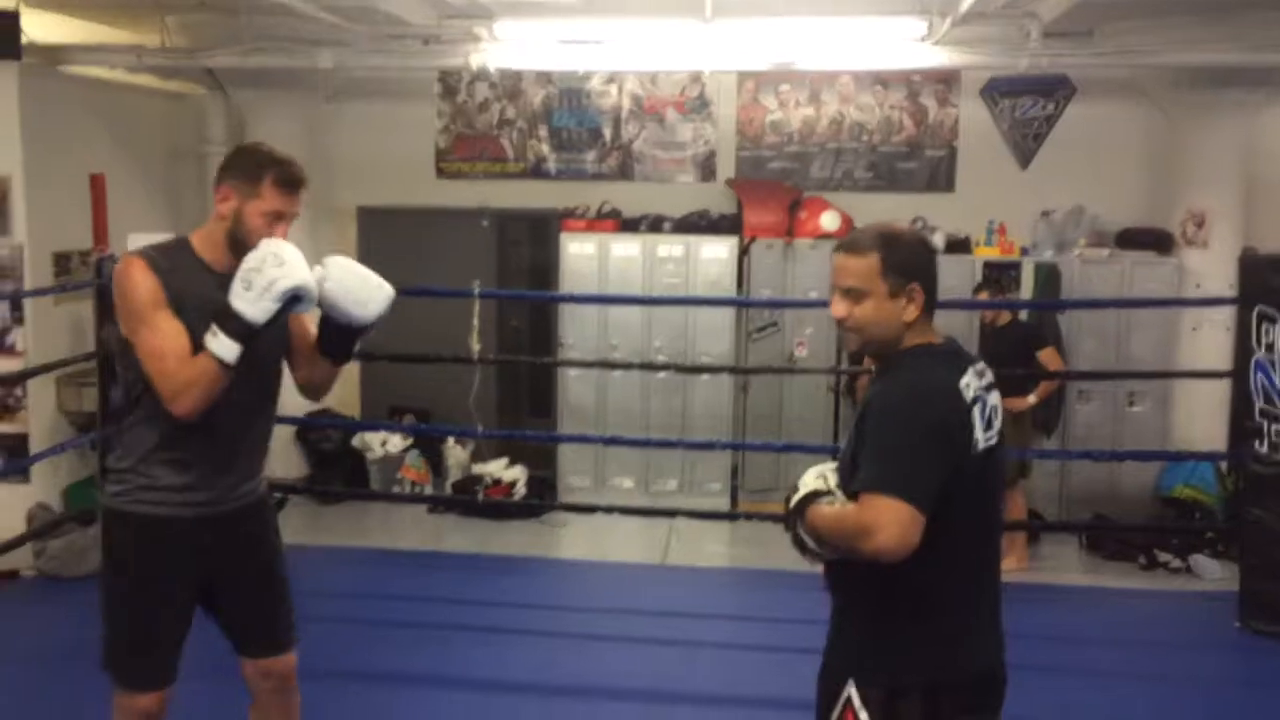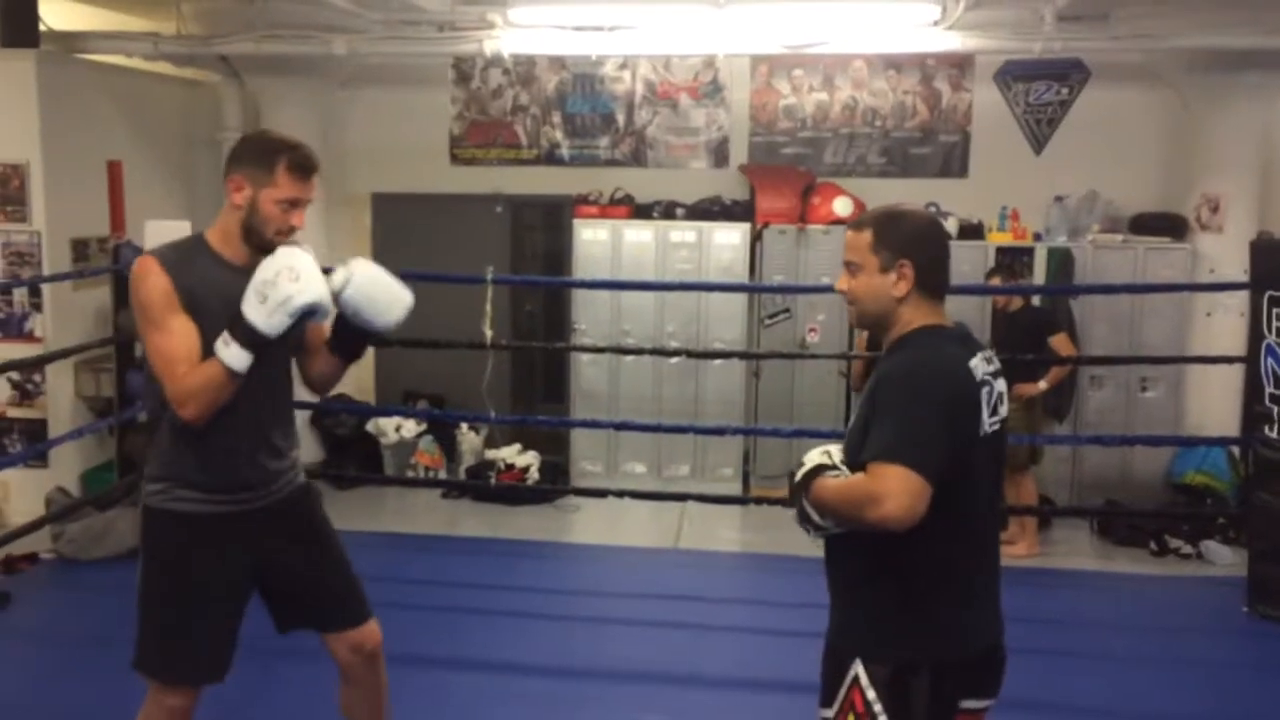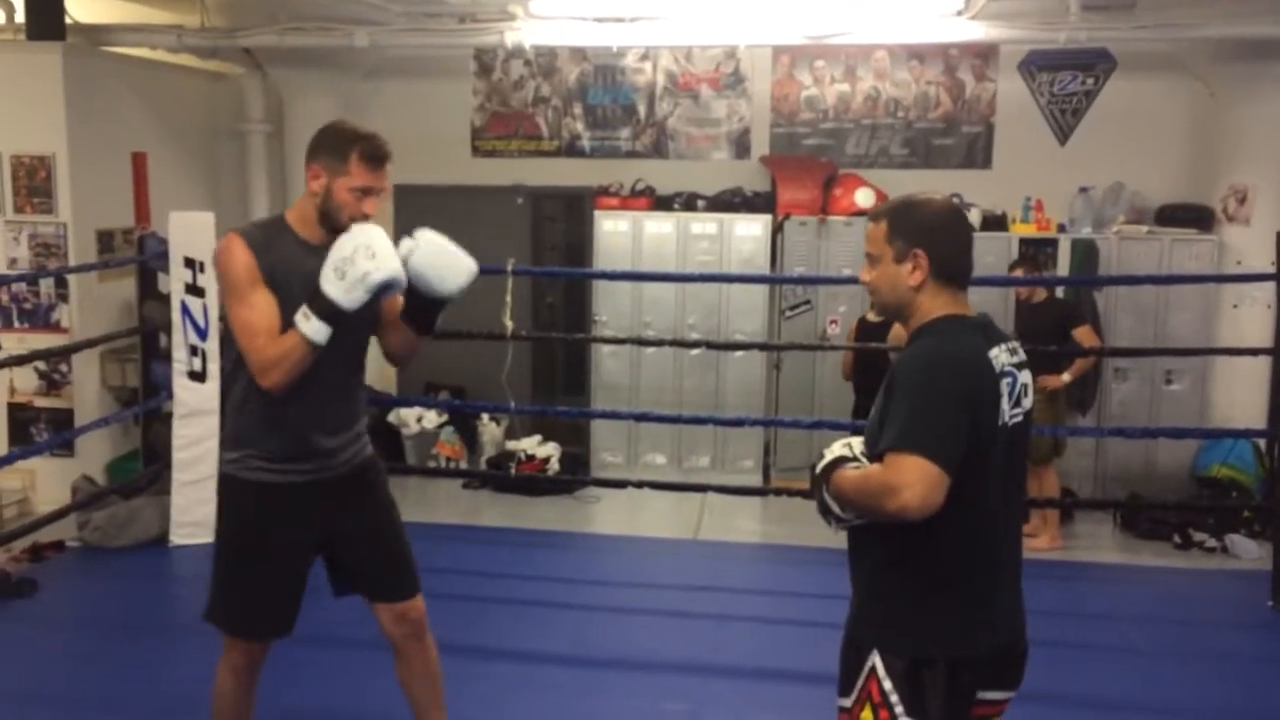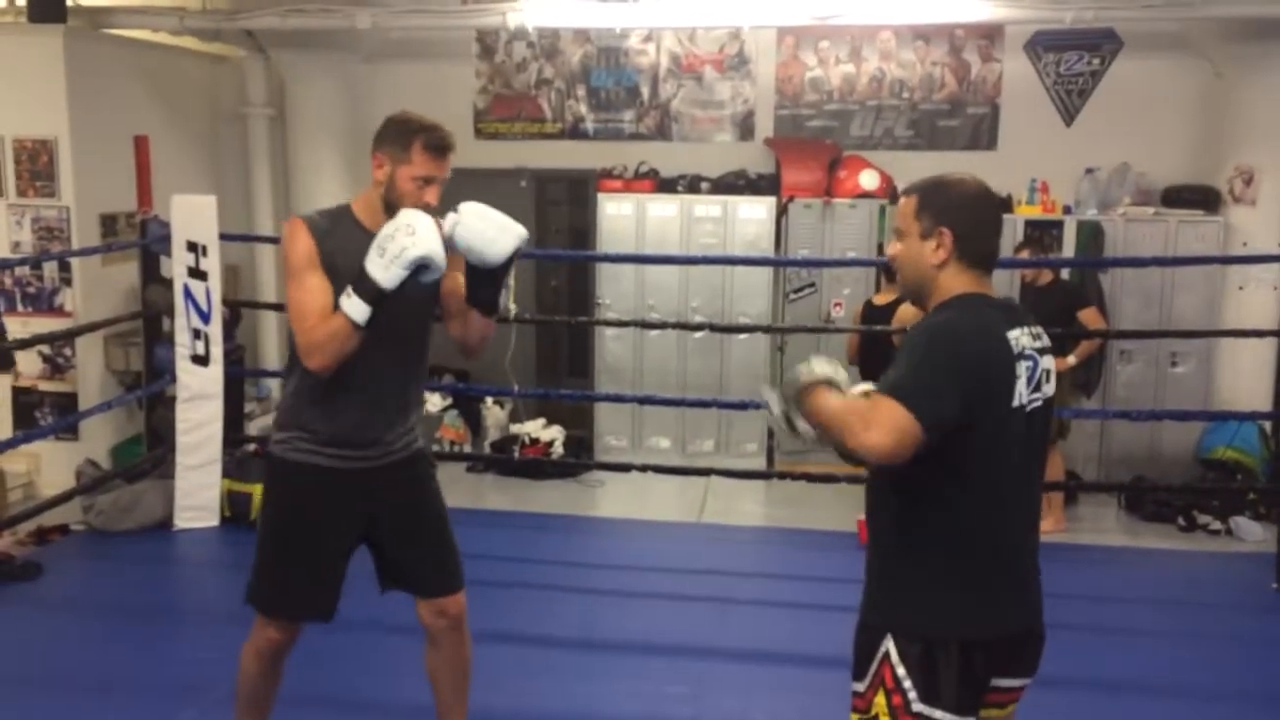
dt=1s
person 1, frame 1
left shoulder: (277, 278)
right shoulder: (144, 274)
left elbow: (313, 385)
right elbow: (183, 397)
left wrist: (342, 326)
right wrist: (242, 318)
left hip: (239, 506)
right hip: (151, 513)
left knee: (275, 673)
person 1, frame 2
left shoulder: (290, 270)
right shoulder: (160, 273)
left elbow: (318, 378)
right elbow: (189, 402)
left wrist: (355, 334)
right wrist: (252, 327)
left hip: (282, 498)
right hip: (191, 515)
left knee: (362, 646)
person 1, frame 3
left shoulder: (365, 250)
right shoulder: (245, 251)
left elbow: (397, 350)
right elbow: (270, 371)
left wrist: (423, 299)
right wrist: (331, 300)
left hip: (349, 467)
right hip: (264, 479)
left knee: (408, 618)
right knee: (246, 646)
person 1, frame 4
left shoulder: (436, 239)
right shoulder: (310, 236)
left elbow: (471, 342)
right elbow: (317, 353)
left wrist: (487, 276)
right wrist: (376, 281)
left hip: (398, 459)
right hip: (312, 464)
left knee: (447, 612)
right knee: (275, 630)
person 2, frame 1
left shoulder: (906, 397)
right shoulder: (964, 369)
left elbow: (885, 533)
left wrist: (809, 512)
right wrist: (846, 493)
left hip: (899, 667)
person 2, frame 2
left shoulder: (915, 374)
right shoulder: (964, 355)
left elbow: (892, 502)
left wrist: (815, 486)
right wrist: (846, 475)
left hip: (900, 646)
person 2, frame 3
left shoulder: (932, 362)
right shoulder: (996, 347)
left elbow: (909, 493)
left wrist: (838, 480)
right wrist: (872, 466)
left hip: (918, 638)
person 2, frame 4
left shoulder: (949, 335)
right shoulder: (1023, 332)
left elbow: (877, 434)
left wrist: (814, 395)
right wrist: (868, 401)
left hip: (931, 615)
right hip: (1007, 606)
person 3, frame 1
left shoulder: (1025, 332)
right shoulder: (987, 333)
left elbow: (1057, 369)
left wrist: (1030, 399)
left hip: (1012, 415)
left knee: (1012, 484)
left ankle: (1019, 553)
right ankle: (1003, 542)
person 3, frame 2
left shoulder: (1037, 316)
right shoulder: (999, 317)
left elbow: (1069, 354)
left wrist: (1041, 385)
left hip: (1022, 401)
left knee: (1022, 469)
right knee: (1006, 467)
left ankle: (1030, 539)
right ankle: (1014, 527)
person 3, frame 3
left shoulder: (1061, 308)
right shoulder: (1022, 308)
left elbow: (1093, 347)
left wrist: (1065, 377)
left hip: (1046, 393)
left knee: (1044, 461)
right knee: (1028, 460)
left ankle: (1052, 532)
right ankle: (1036, 520)
person 3, frame 4
left shoulder: (1067, 291)
right shoulder: (1027, 289)
left elbow: (1099, 329)
left wrist: (1071, 359)
left hip: (1053, 376)
left knee: (1050, 443)
left ankle: (1057, 515)
right ankle: (1041, 503)
